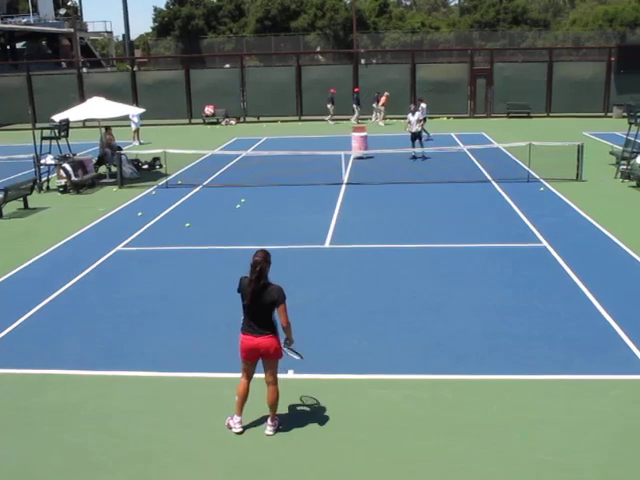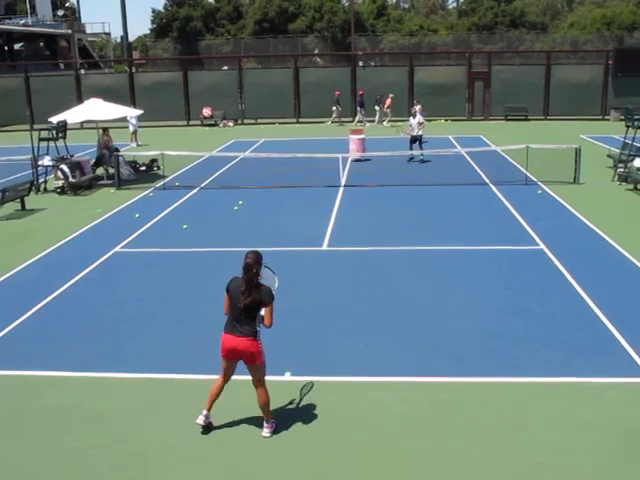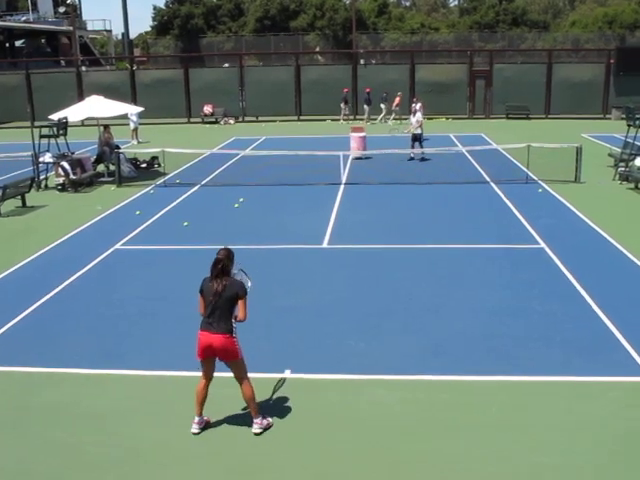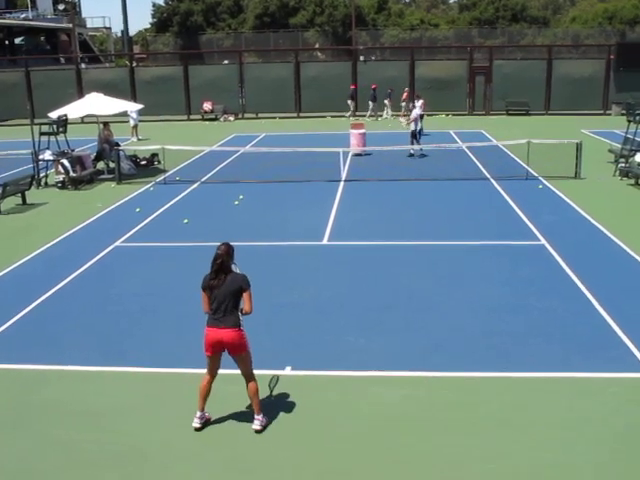
dt=0.4s
person 1, frame 1
left shoulder: (243, 283)
right shoulder: (276, 291)
right elbow: (284, 323)
right wrist: (290, 338)
left hip: (247, 339)
right hip: (269, 340)
left knee: (246, 378)
right knee: (271, 382)
left ankle: (237, 421)
right ankle: (271, 423)
person 1, frame 2
left shoulder: (233, 283)
right shoulder: (265, 291)
left elbow: (227, 310)
right elbow: (268, 323)
left hip: (228, 338)
right hip: (249, 342)
left knee: (224, 378)
right knee: (259, 384)
left ankle: (205, 415)
right ankle: (268, 424)
person 1, frame 3
left shoulder: (205, 282)
right shoulder: (238, 286)
left elbow: (202, 311)
right elbow: (242, 317)
left hip: (204, 336)
right hip: (225, 339)
left knee: (205, 378)
right knee: (243, 379)
left ankle: (198, 421)
right ankle: (258, 421)
person 1, frame 4
left shoulder: (207, 279)
right shoulder: (240, 279)
left elbow: (207, 309)
right elbow: (248, 309)
left hip: (212, 332)
right hip: (233, 333)
left knee: (210, 374)
right knee: (248, 375)
left ankle: (199, 416)
right ankle: (258, 418)
